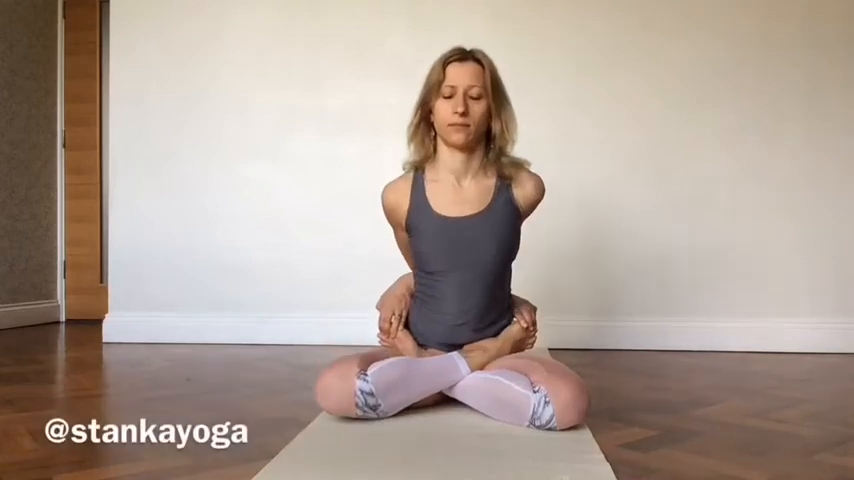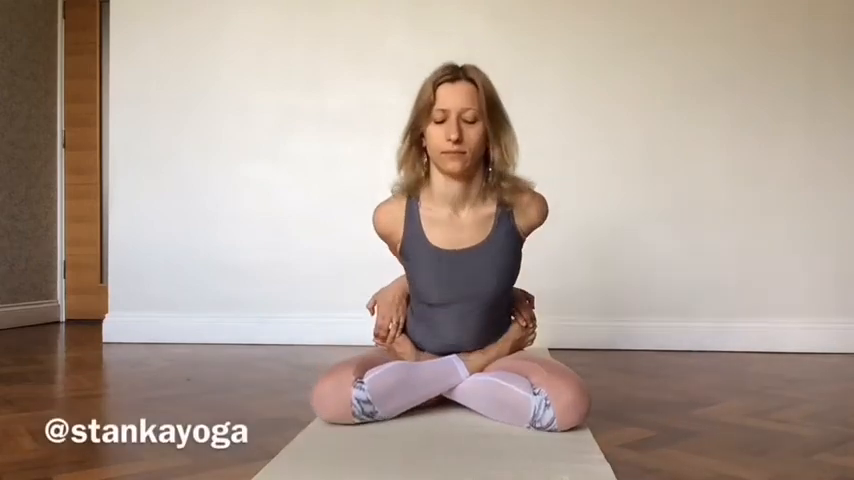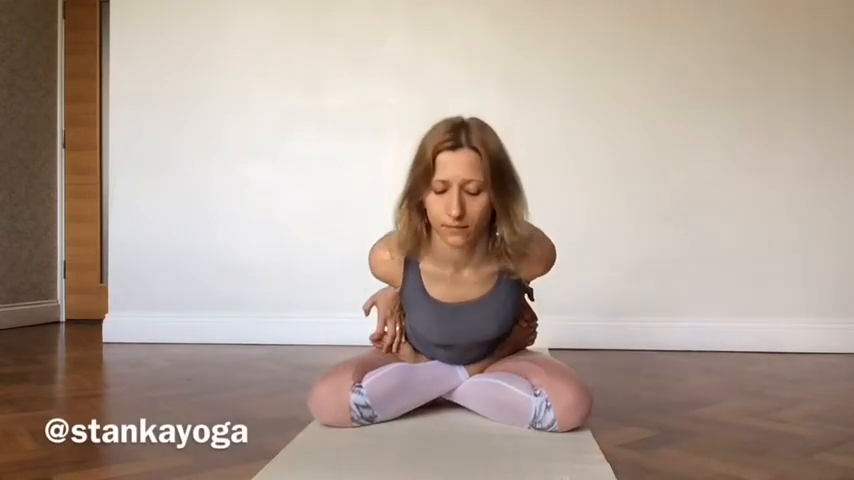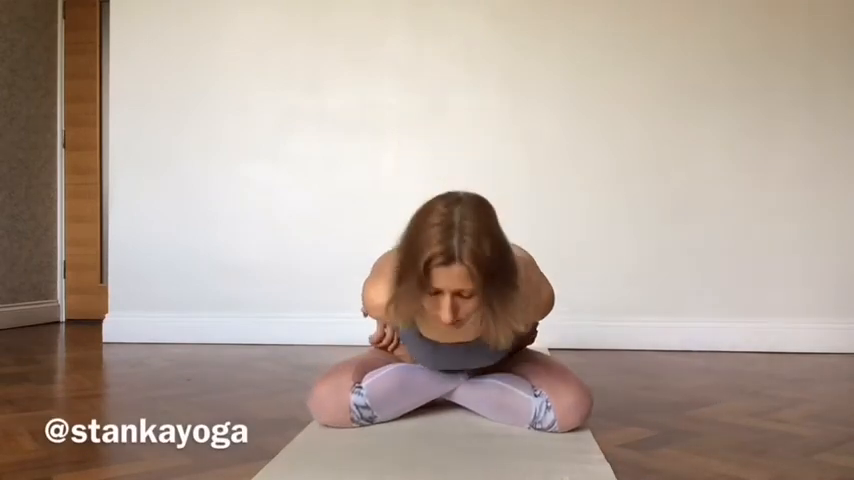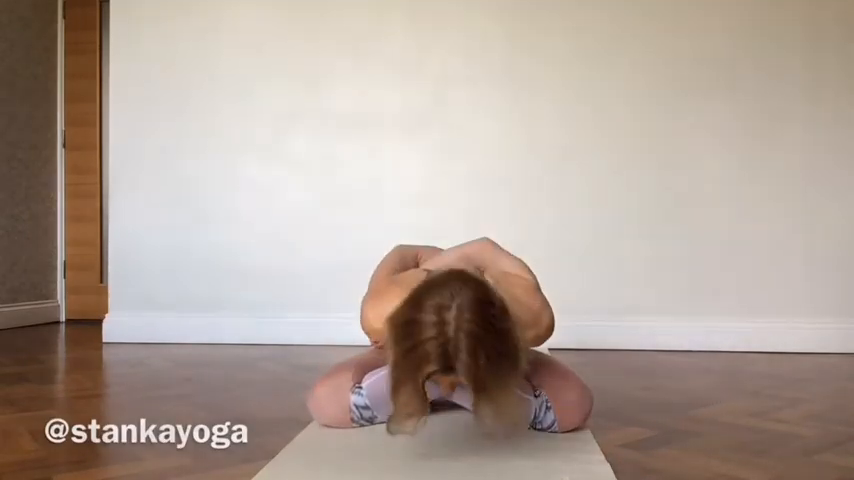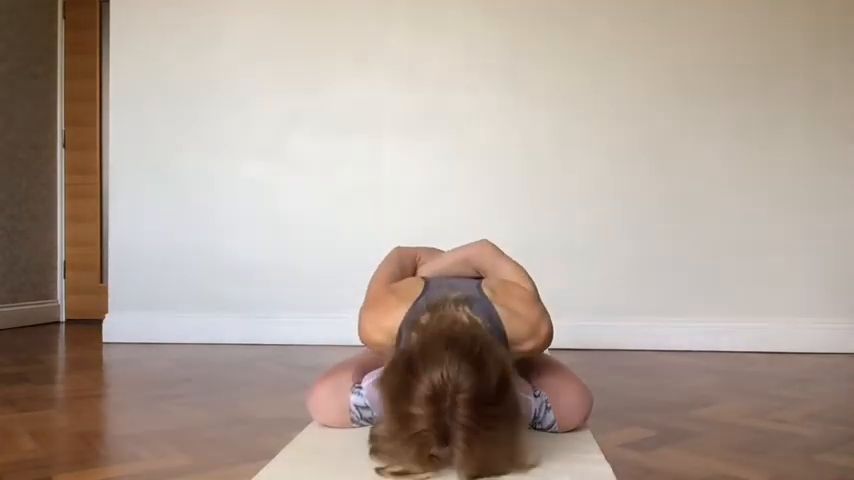
dt=0.5s
person 1, frame 1
left shoulder: (524, 188)
right shoulder: (399, 195)
left hip: (496, 348)
right hip: (421, 346)
left knee: (569, 403)
right knee: (332, 389)
left ankle: (424, 375)
right ankle: (473, 368)
person 1, frame 2
left shoulder: (525, 207)
right shoulder: (392, 216)
left hip: (495, 354)
right hip: (416, 353)
left knee: (570, 404)
right knee: (328, 398)
left ankle: (425, 379)
right ankle: (468, 372)
person 1, frame 3
left shoulder: (532, 254)
right shoulder: (390, 258)
left hip: (495, 360)
right hip: (416, 358)
left knee: (571, 406)
right knee: (326, 401)
left ankle: (432, 383)
right ankle: (460, 377)
person 1, frame 4
left shoulder: (532, 294)
right shoulder: (382, 294)
right elbow: (398, 254)
left hip: (496, 366)
right hip: (416, 364)
left knee: (573, 406)
right knee: (325, 402)
left ankle: (441, 388)
person 1, frame 5
left shoulder: (532, 318)
right shoulder: (380, 315)
left elbow: (484, 250)
right elbow: (402, 255)
left knee: (573, 407)
right knee: (325, 403)
person 1, frame 6
left shoulder: (529, 329)
right shoulder: (379, 326)
left elbow: (484, 252)
right elbow: (402, 256)
left knee: (574, 406)
right knee: (324, 403)
